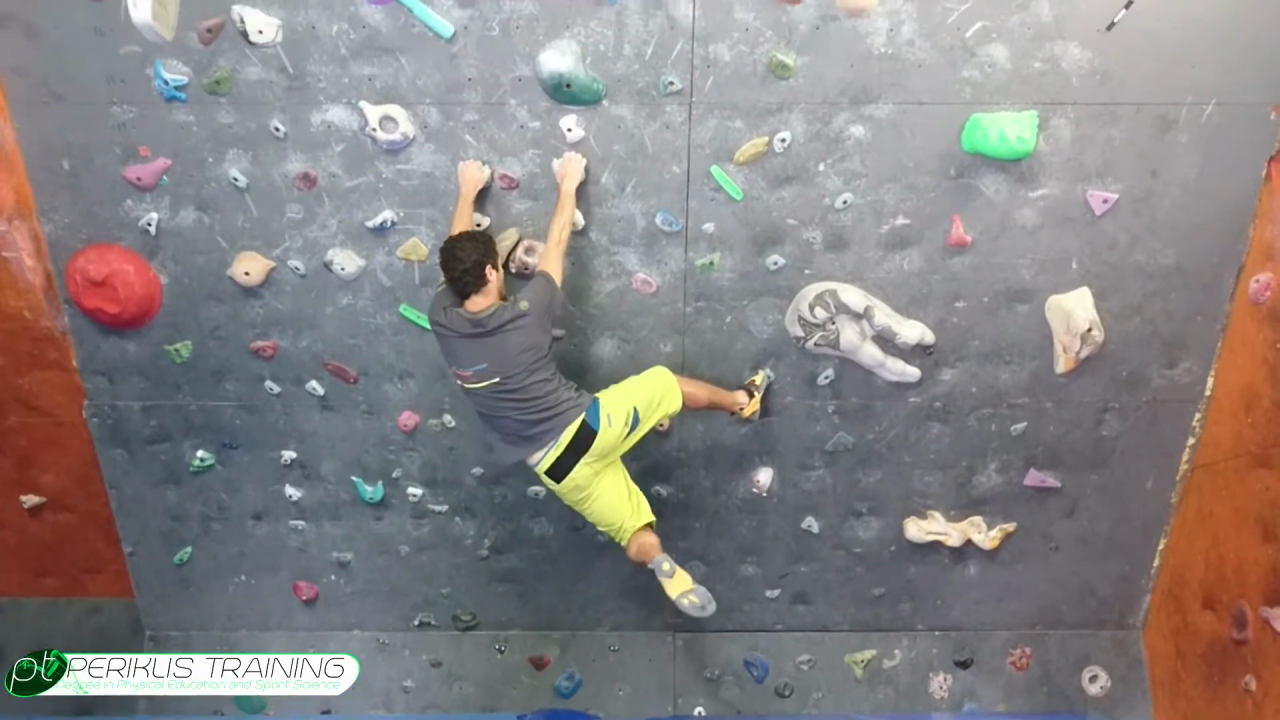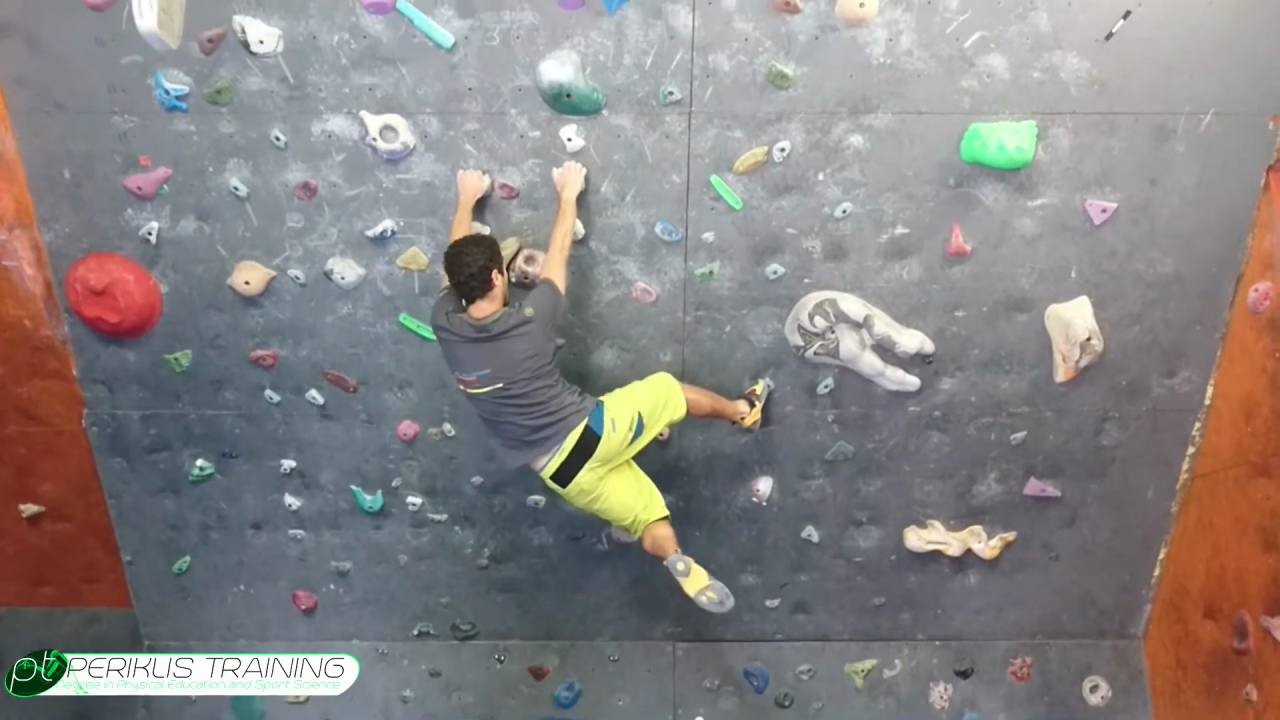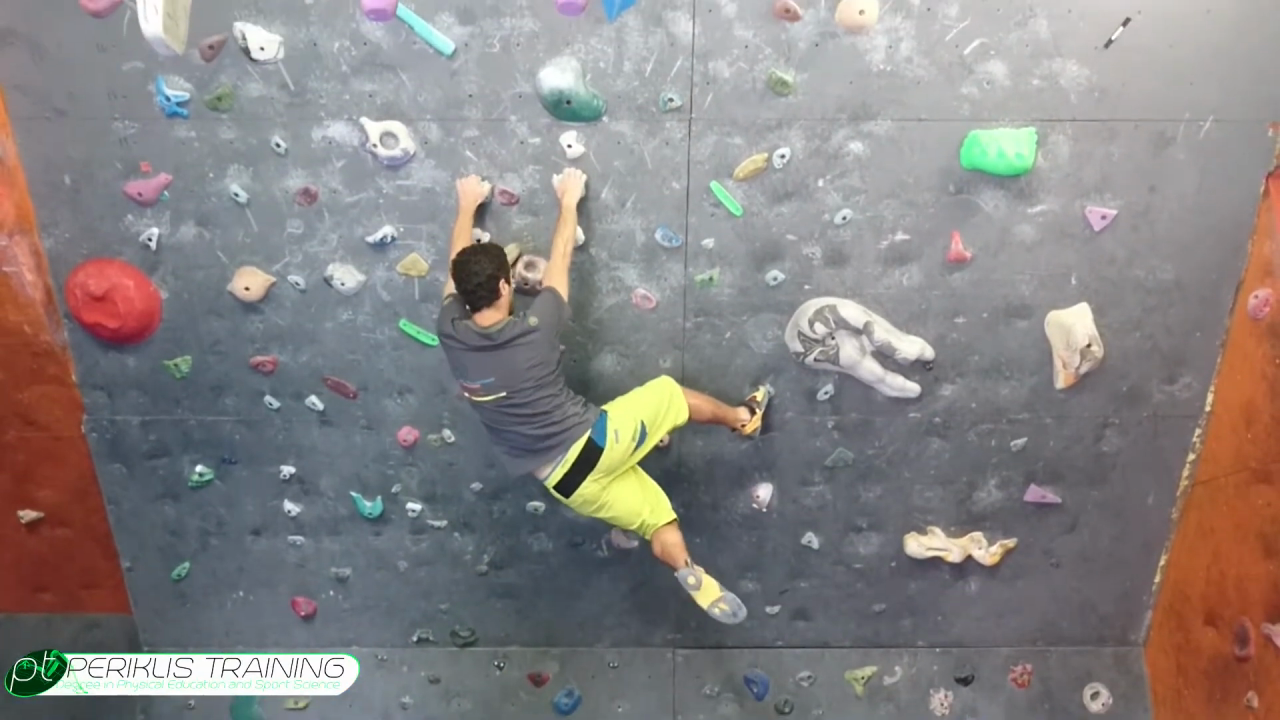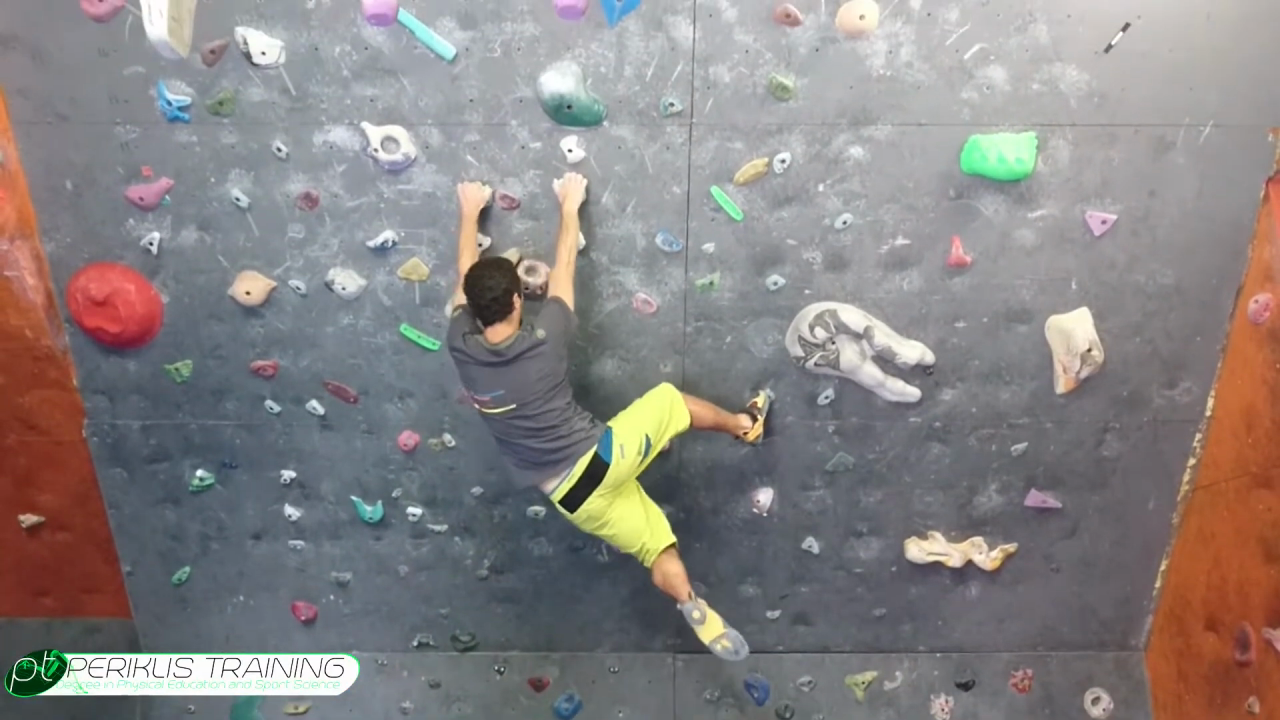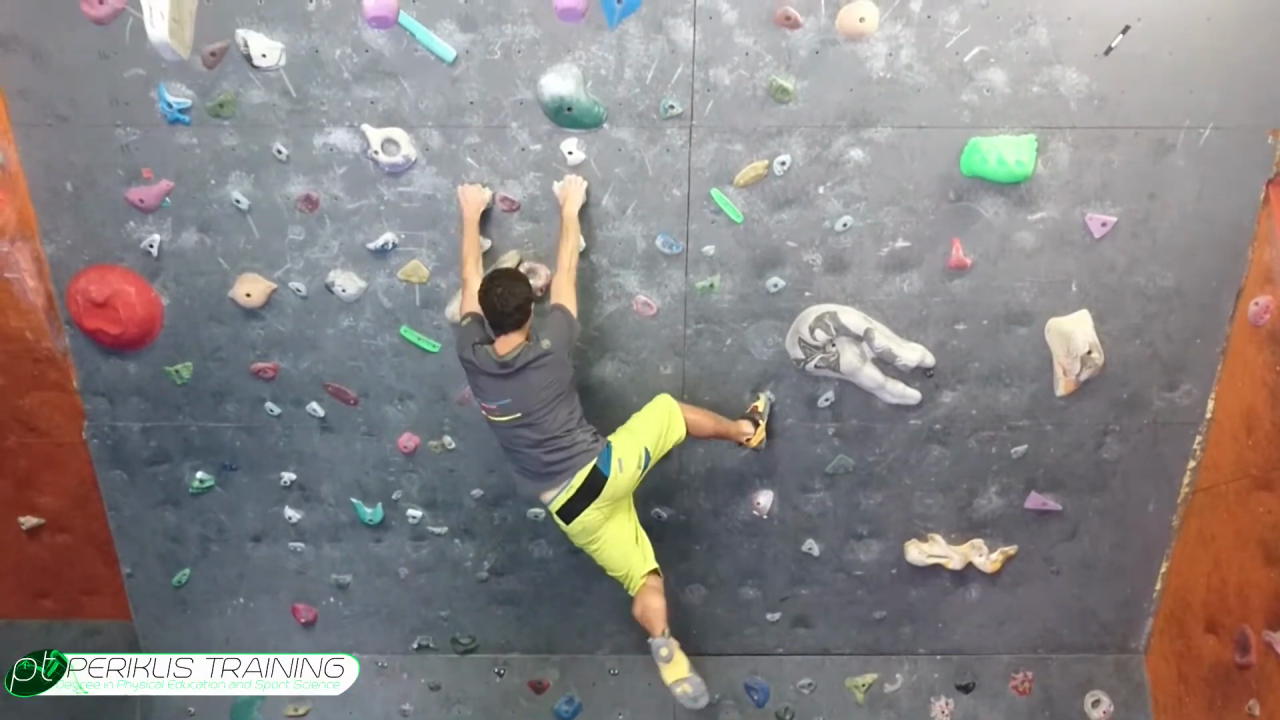
dt=0.2s
person 1, frame 1
left shoulder: (442, 321)
right shoulder: (526, 313)
left elbow: (456, 257)
right elbow: (556, 244)
left wrist: (467, 192)
right wrist: (568, 184)
left hip: (557, 468)
right hip: (589, 426)
left knee: (636, 530)
right knee: (664, 383)
left ankle: (660, 560)
right ankle: (741, 400)
person 1, frame 2
left shoulder: (446, 326)
right shoulder: (530, 319)
left elbow: (456, 263)
right elbow: (558, 252)
left wrist: (467, 200)
right wrist: (569, 193)
left hip: (563, 473)
right hip: (593, 431)
left knee: (651, 519)
right knee: (668, 389)
left ankle: (678, 561)
right ankle: (742, 409)
person 1, frame 3
left shoulder: (451, 334)
right shoulder: (535, 328)
left elbow: (459, 265)
right elbow: (559, 259)
left wrist: (467, 205)
right wrist: (569, 200)
left hip: (568, 482)
right hip: (597, 441)
left knee: (659, 524)
right knee: (669, 392)
left ankle: (687, 572)
right ankle: (741, 415)
person 1, frame 4
left shoulder: (462, 347)
right shoulder: (543, 340)
left elbow: (466, 276)
right elbow: (563, 269)
left wrist: (469, 212)
right wrist: (570, 207)
left hip: (572, 495)
right hip: (604, 455)
left knee: (659, 551)
right knee: (670, 398)
left ankle: (692, 608)
right ankle: (744, 422)
person 1, frame 5
left shoulder: (471, 356)
right shoulder: (549, 349)
left elbow: (470, 280)
right elbow: (564, 276)
left wrist: (471, 215)
right wrist: (570, 208)
left hip: (571, 506)
right hip: (605, 468)
left knee: (644, 581)
right knee: (669, 408)
left ankle: (666, 651)
right ankle: (745, 428)
